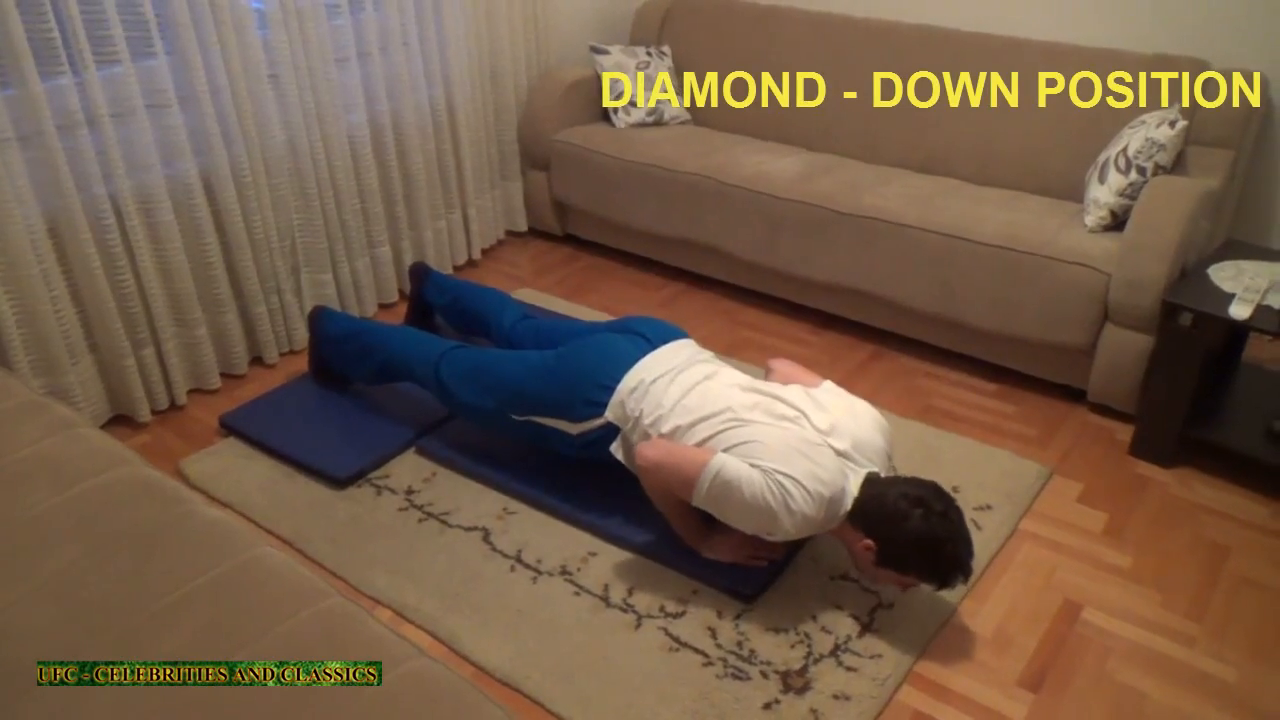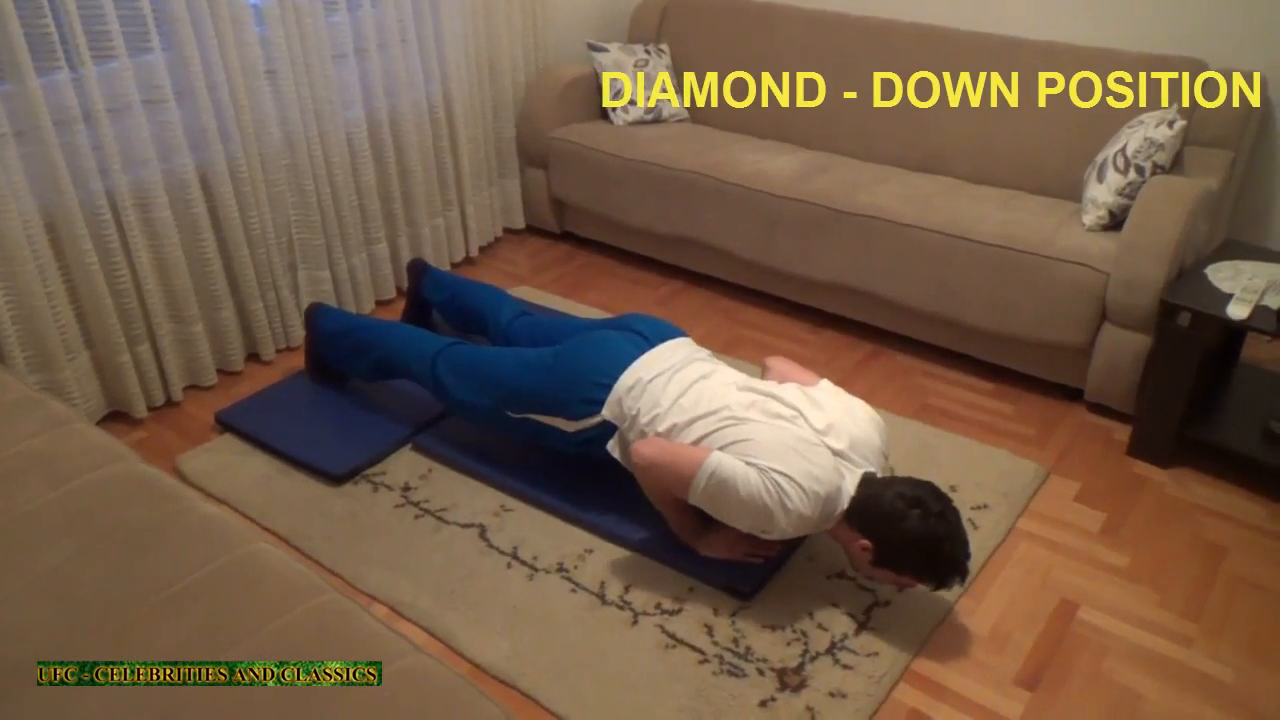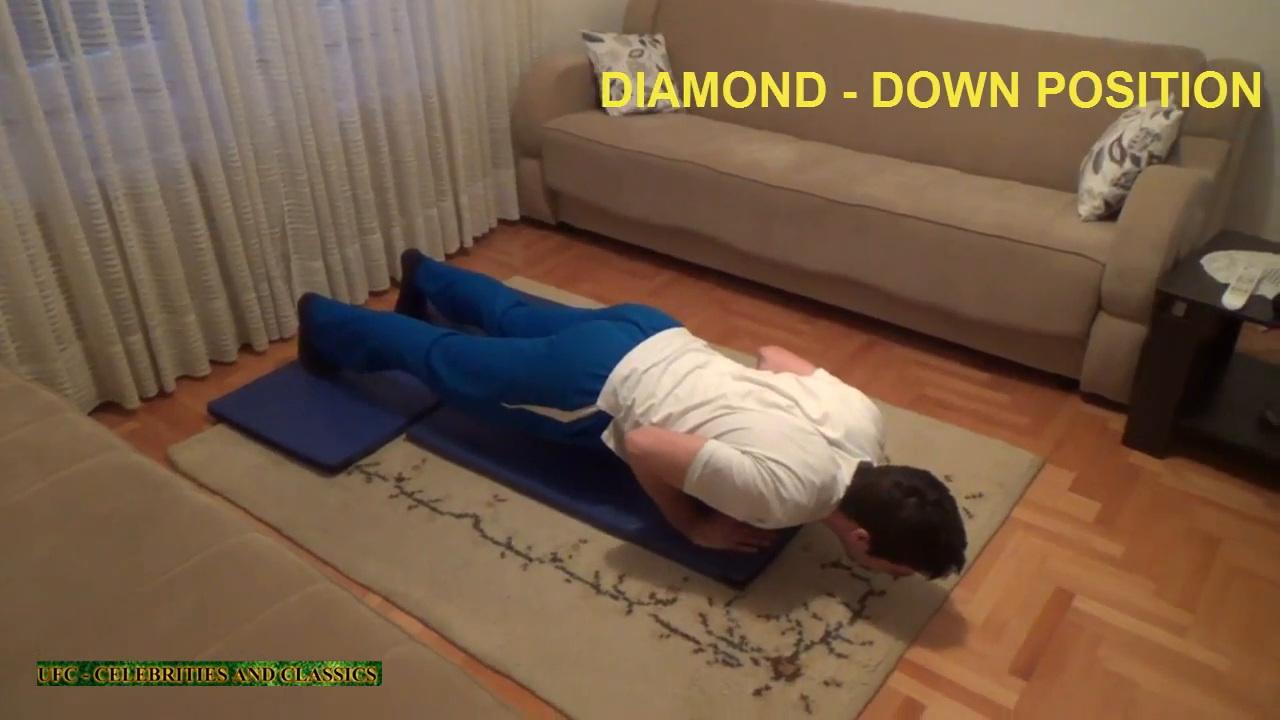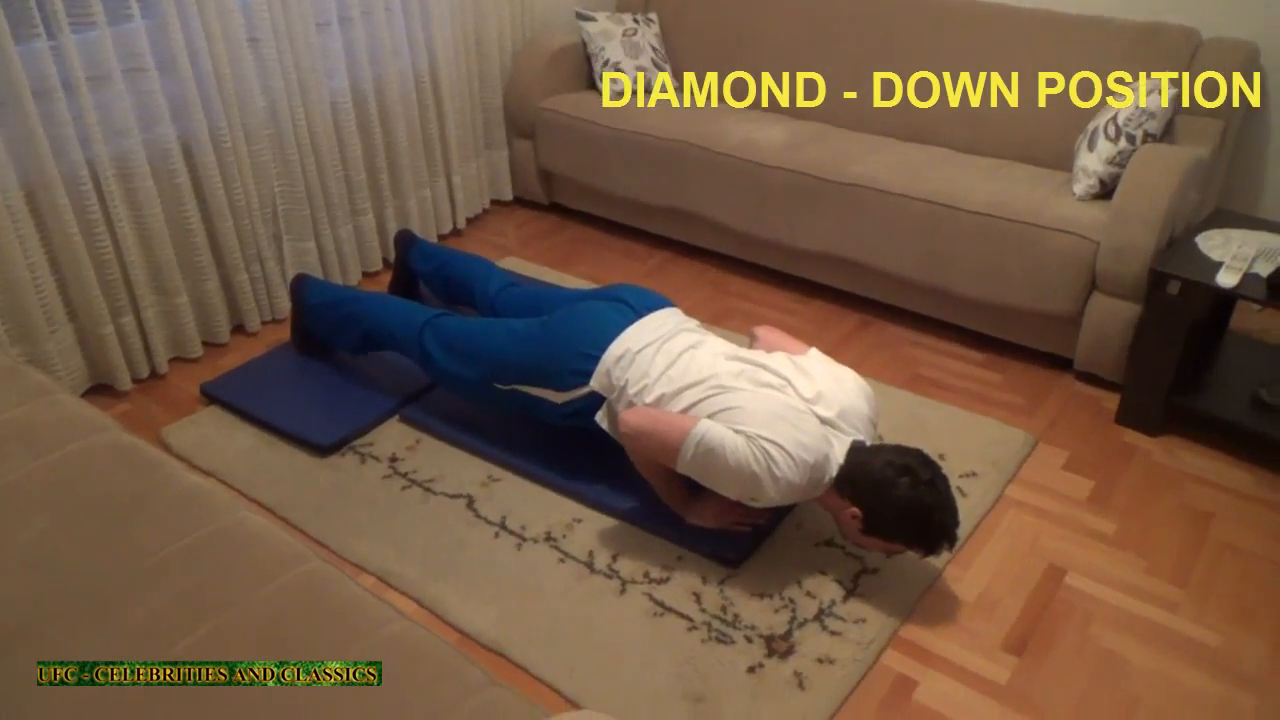
dt=0.3s
person 1, frame 1
left shoulder: (871, 433)
right shoulder: (788, 503)
left elbow: (783, 365)
right elbow: (653, 459)
right wrist: (705, 540)
left hip: (660, 350)
right hip: (605, 398)
left knee: (523, 331)
right knee: (457, 374)
left ankle: (432, 287)
right ankle: (337, 334)
person 1, frame 2
left shoulder: (867, 430)
right shoulder: (785, 501)
left elbow: (778, 363)
right elbow: (649, 457)
right wrist: (701, 538)
left hip: (656, 348)
right hip: (602, 395)
left knee: (519, 328)
right knee: (456, 372)
left ankle: (430, 284)
right ankle: (333, 330)
person 1, frame 3
left shoulder: (864, 420)
right shoulder: (781, 491)
left elbow: (773, 353)
right elbow: (643, 446)
right wrist: (695, 528)
left hip: (652, 339)
right hip: (598, 386)
left knee: (513, 318)
right knee: (447, 361)
left ankle: (424, 274)
right ankle: (326, 322)
person 1, frame 4
left shoulder: (856, 400)
right shoulder: (774, 470)
left elbow: (767, 331)
right elbow: (635, 425)
right wrist: (689, 507)
left hip: (646, 319)
right hip: (591, 366)
left knee: (506, 298)
right knee: (443, 345)
left ankle: (417, 256)
right ankle: (317, 303)
